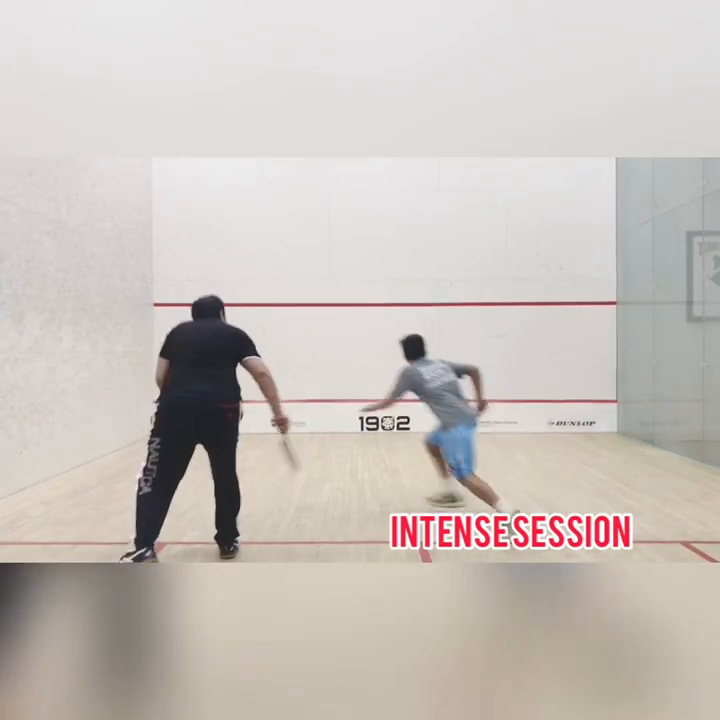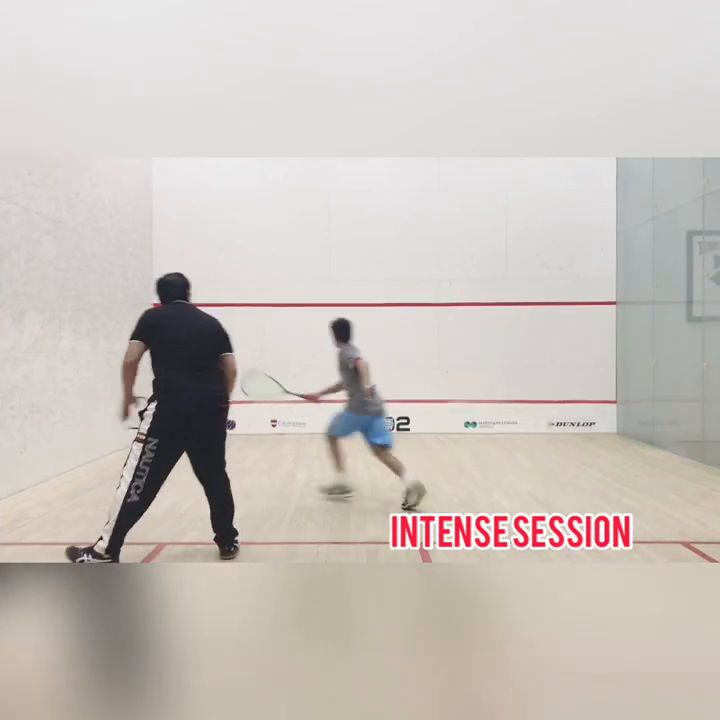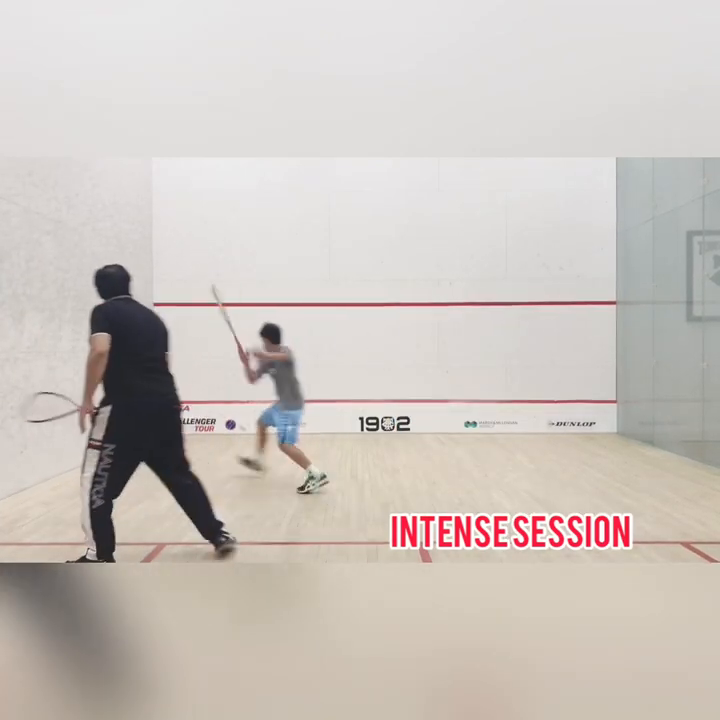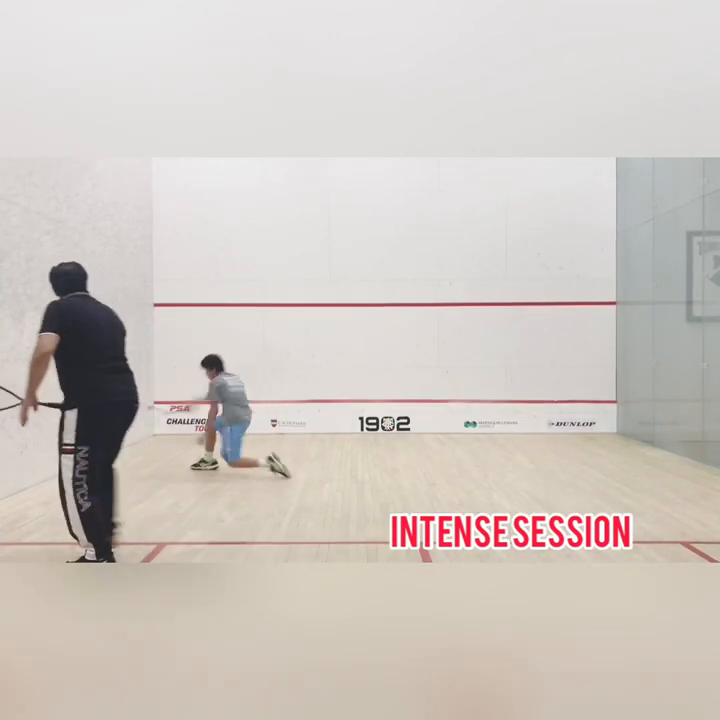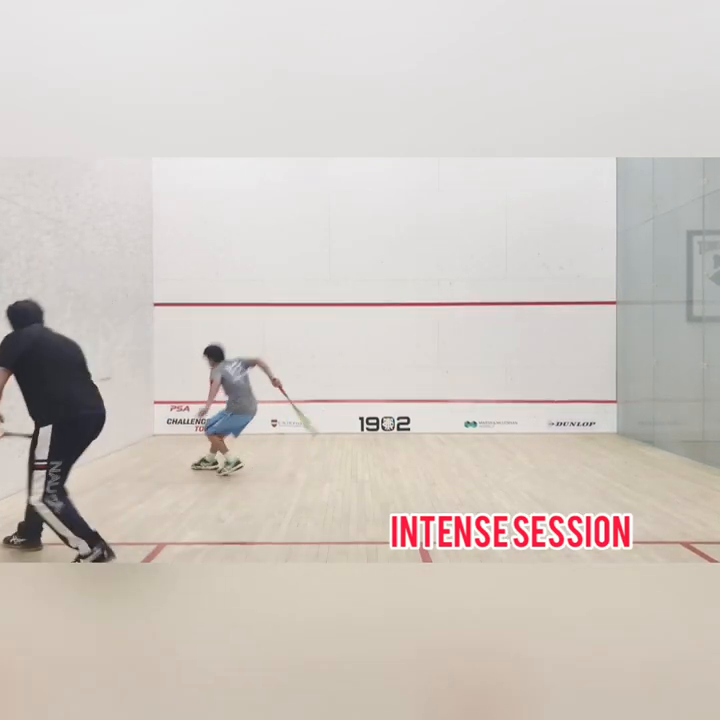
dt=0.3s
person 1, frame 1
left shoulder: (179, 332)
right shoulder: (235, 334)
left elbow: (162, 377)
right elbow: (261, 373)
right wrist: (278, 412)
left hip: (177, 404)
right hip: (222, 406)
left knee: (155, 480)
right knee: (225, 473)
left ankle: (144, 548)
right ankle: (228, 541)
person 1, frame 2
left shoulder: (153, 317)
right shoulder: (211, 323)
left elbow: (130, 361)
right elbow: (230, 371)
left wrist: (128, 397)
right wrist: (220, 405)
left hip: (171, 404)
right hip: (212, 405)
left knee: (139, 479)
right knee: (215, 476)
left ankle: (106, 550)
right ankle: (228, 541)
person 1, frame 3
left shoulder: (104, 312)
right shoulder: (152, 317)
left elbow: (100, 352)
left wrist: (87, 399)
left hip: (126, 405)
right hip: (167, 402)
left knee: (98, 480)
right knee: (177, 472)
left ankle: (99, 555)
right ankle: (219, 535)
person 1, frame 4
left shoulder: (60, 309)
right shoulder: (109, 314)
left elbow: (44, 351)
left wrist: (29, 395)
left hip: (88, 404)
right hip: (125, 398)
left knee: (78, 480)
right knee: (101, 470)
left ankle: (99, 555)
right ankle: (104, 531)
person 1, frame 5
right shoulder: (65, 342)
left hip: (63, 419)
right hip: (93, 413)
left knee: (42, 493)
right knee: (42, 477)
left ankle: (94, 549)
right ankle: (29, 534)
